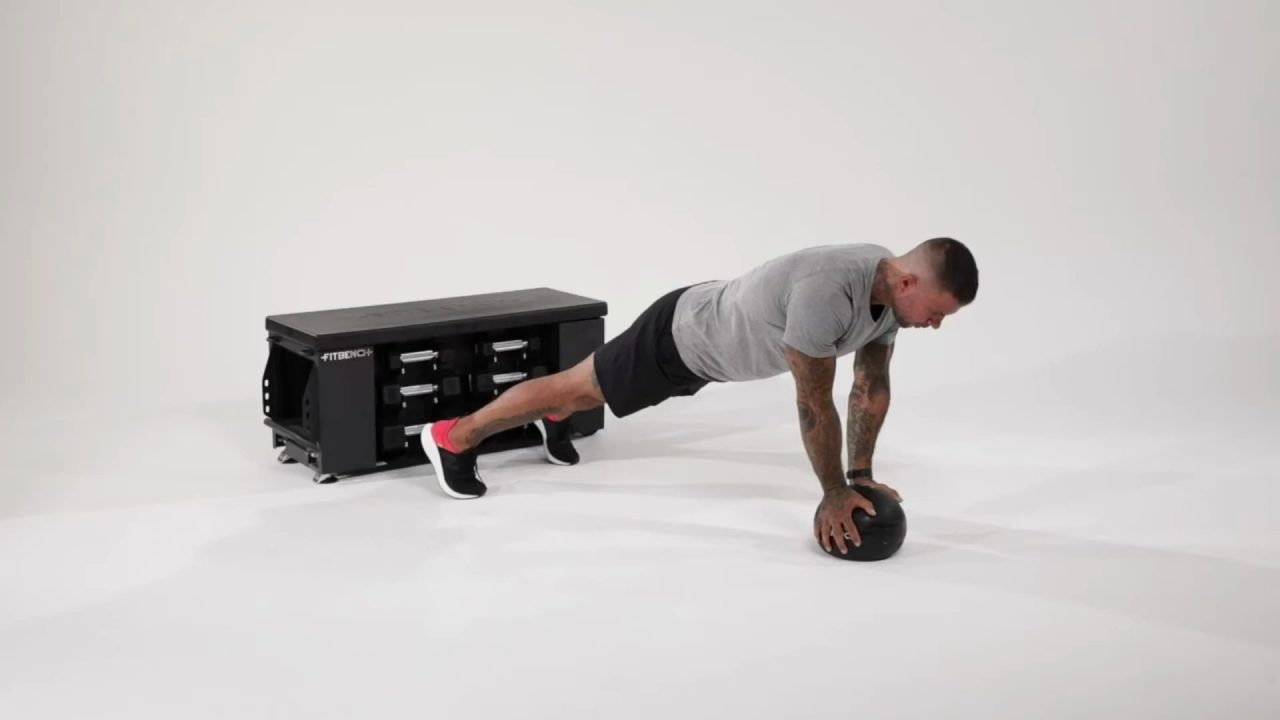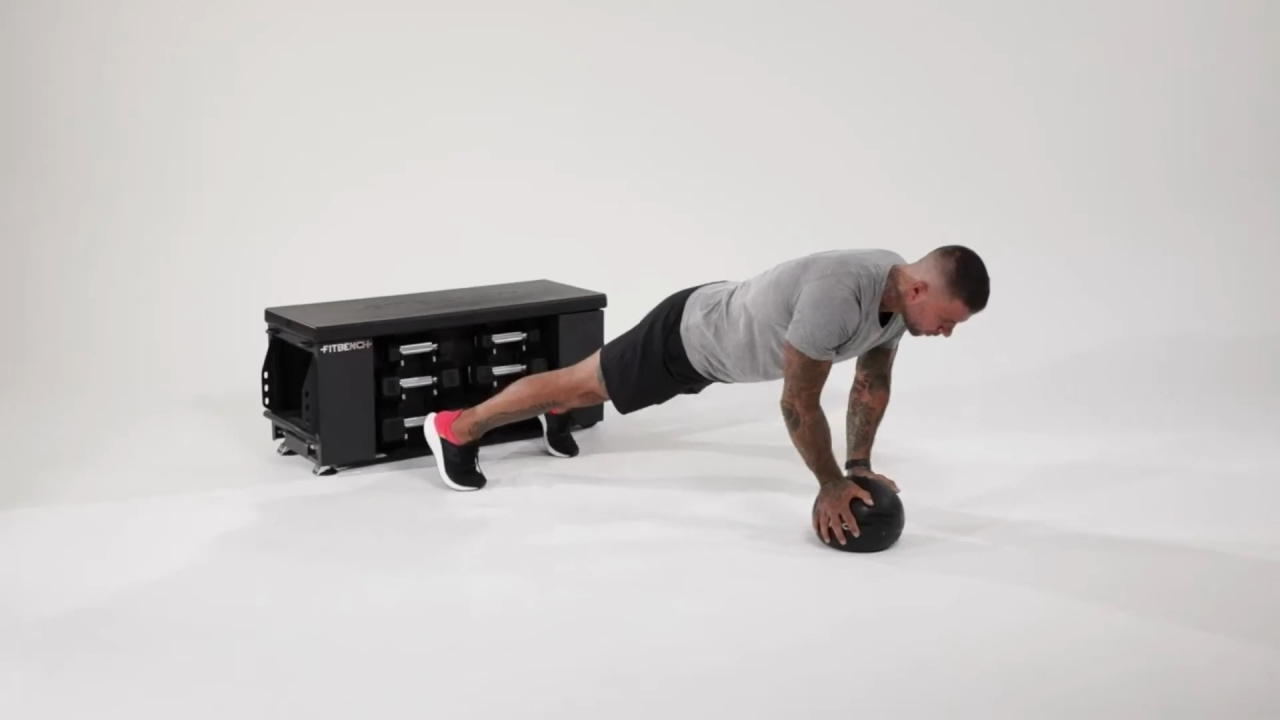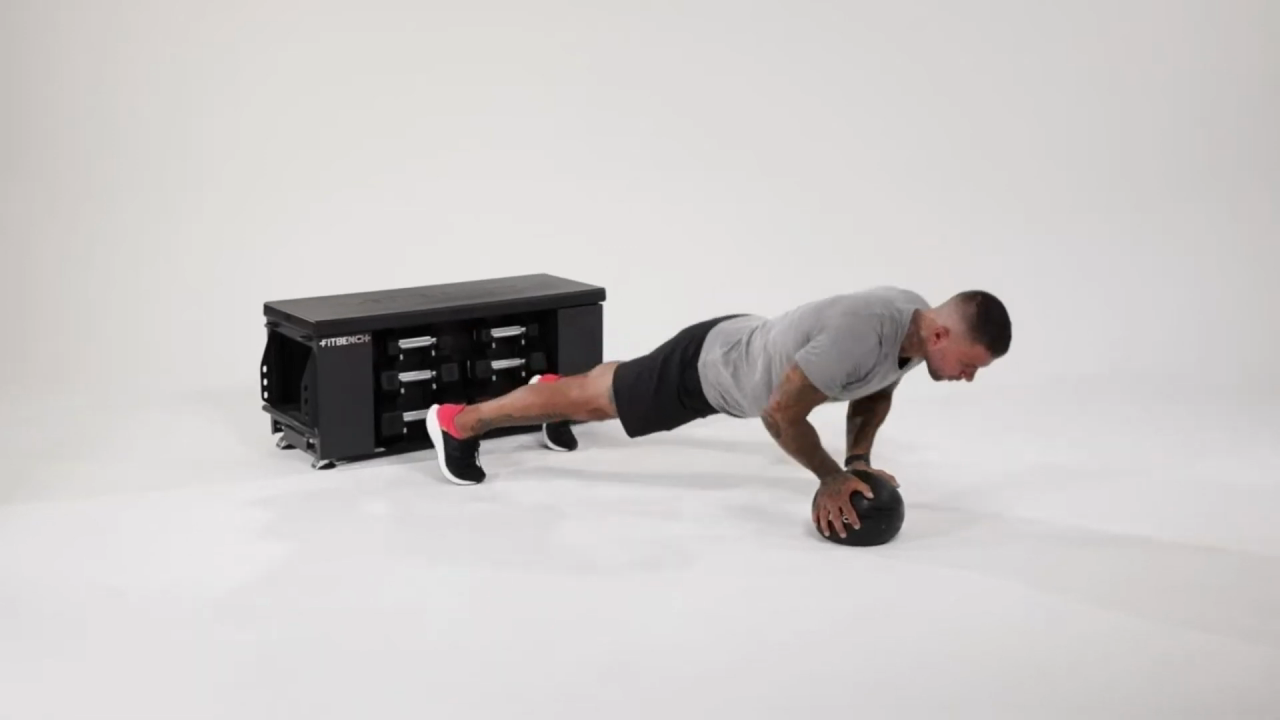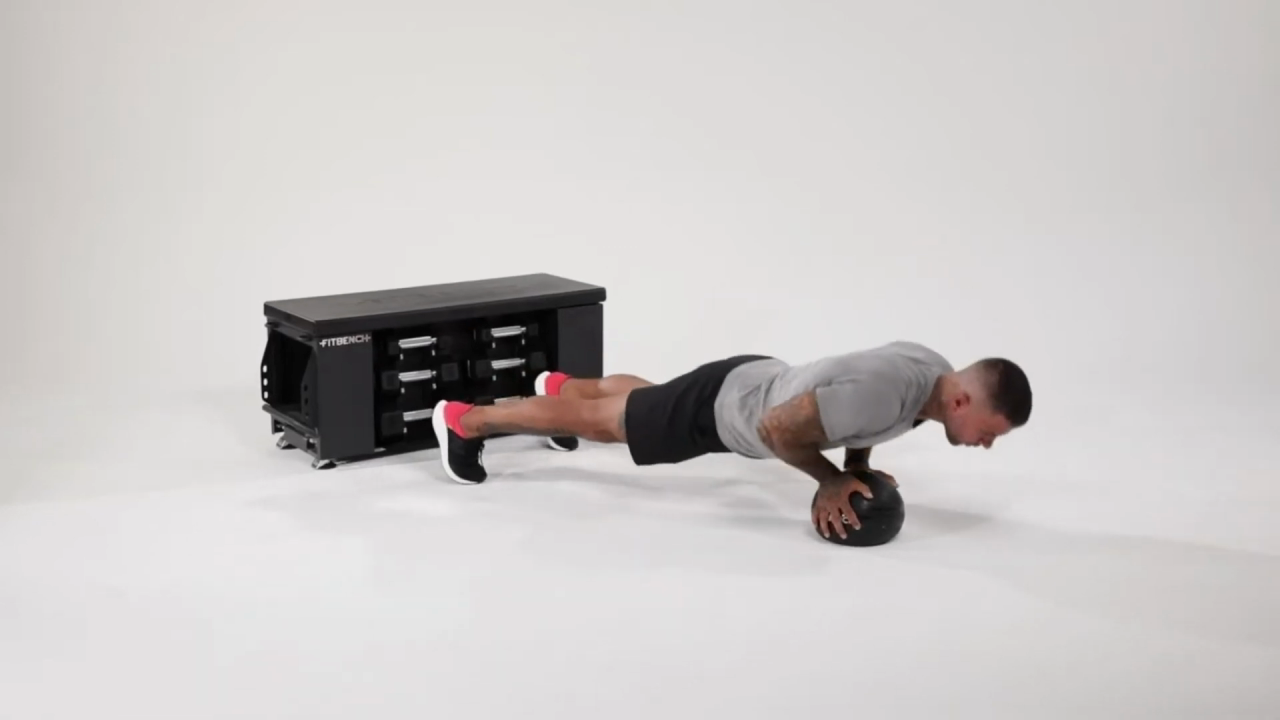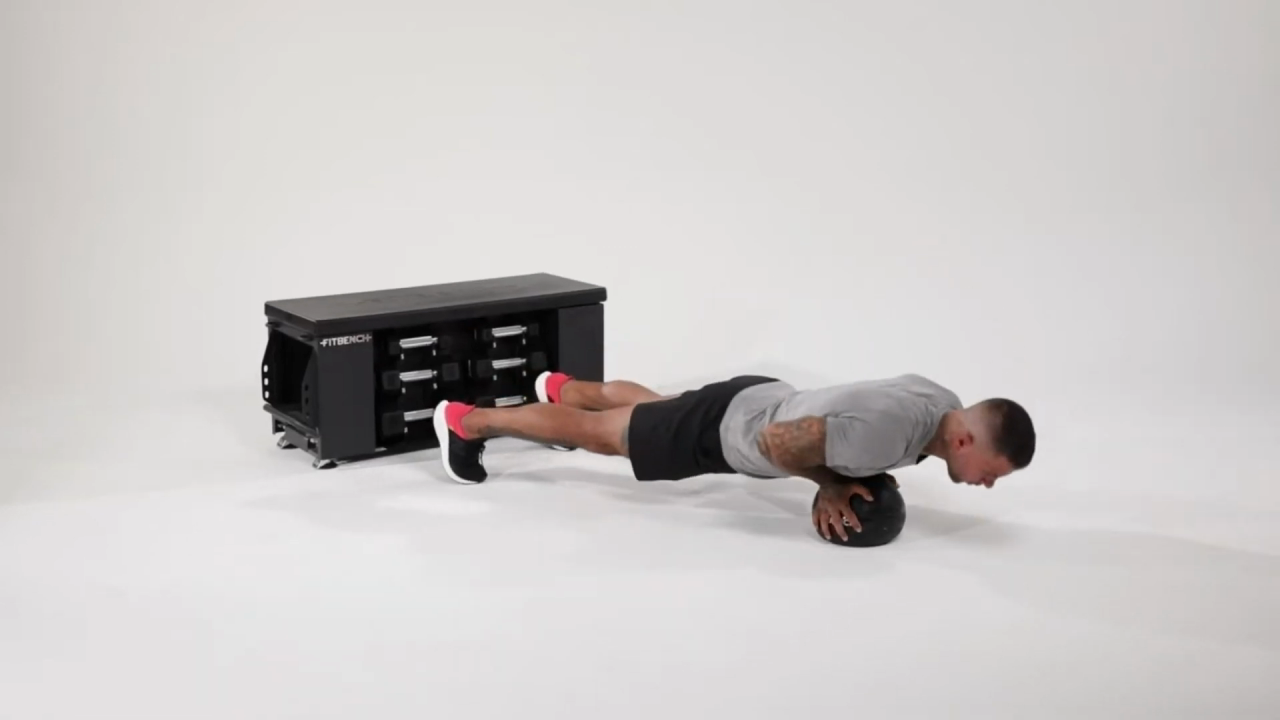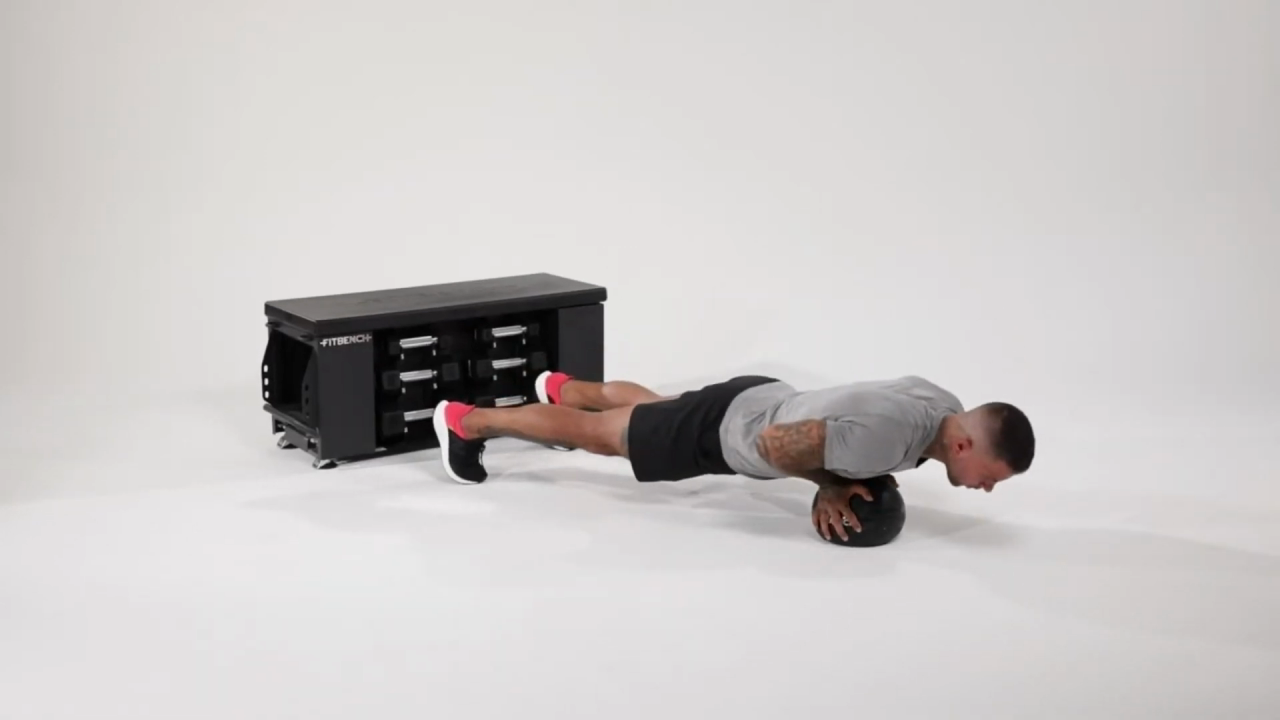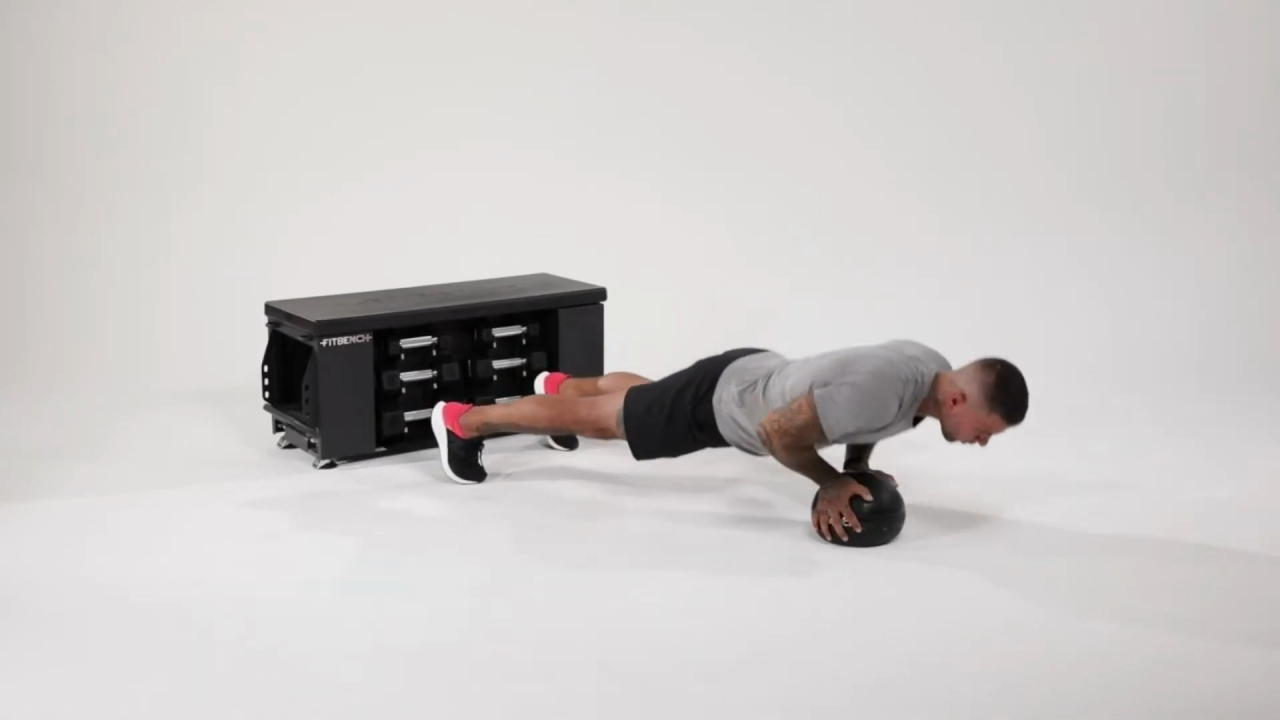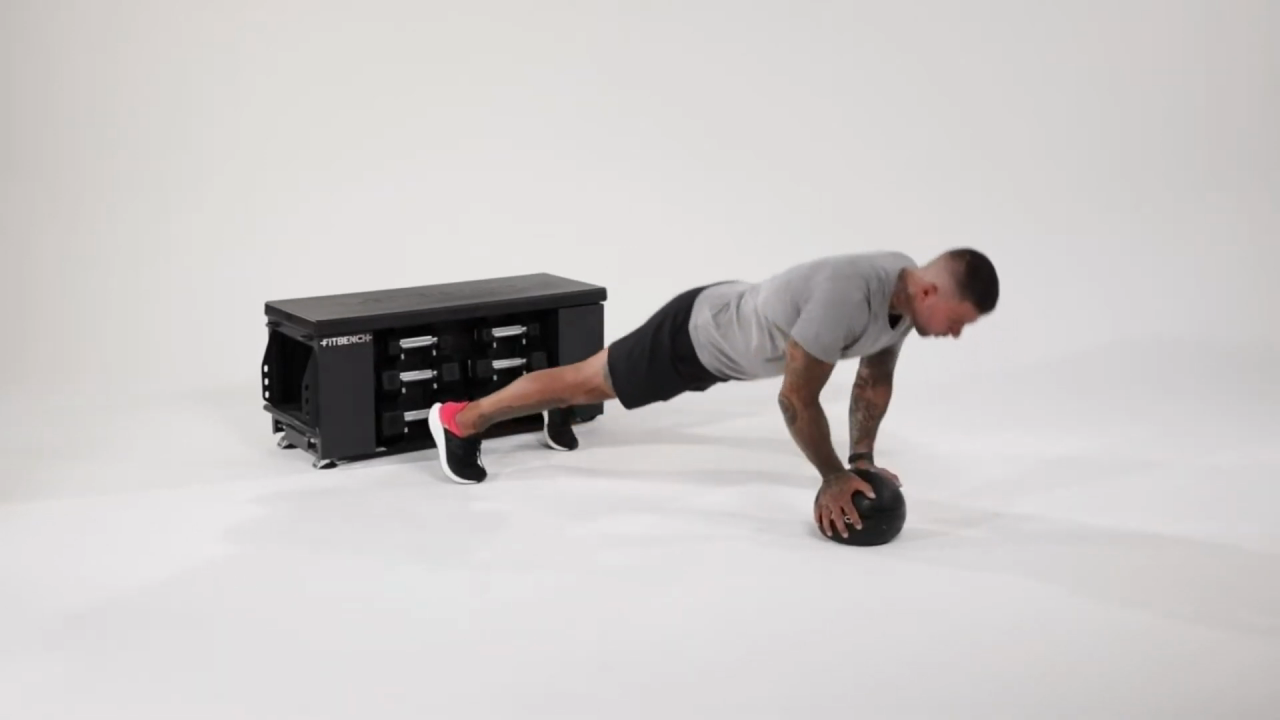
dt=0.3s
person 1, frame 1
left shoulder: (888, 288)
right shoulder: (828, 293)
left elbow: (872, 385)
right elbow: (814, 406)
left wrist: (861, 475)
right wrist: (835, 496)
left hip: (711, 342)
right hip: (681, 335)
left knee: (597, 387)
right knee: (581, 386)
left ankle: (554, 419)
right ankle: (453, 438)
person 1, frame 2
left shoulder: (897, 293)
right shoulder: (837, 297)
left elbow: (873, 383)
right elbow: (798, 404)
left wrist: (860, 465)
right wrist: (831, 486)
left hip: (716, 336)
right hip: (689, 336)
left knee: (597, 384)
right knee: (585, 383)
left ankle: (556, 412)
right ankle: (455, 429)
person 1, frame 3
left shoulder: (913, 318)
right shoulder: (861, 338)
left elbow: (875, 388)
right elbow: (779, 415)
left wrist: (858, 460)
right wrist: (831, 478)
left hip: (739, 352)
right hip: (706, 369)
left knee: (623, 383)
right knee: (592, 402)
left ankle: (555, 386)
right ankle: (457, 421)
person 1, frame 4
left shoulder: (932, 371)
right shoulder: (883, 396)
right elbow: (776, 429)
left wrist: (860, 467)
right wrist: (832, 480)
left hip: (754, 380)
right hip: (719, 410)
left knee: (639, 394)
right knee: (599, 422)
left ankle: (559, 384)
right ankle: (463, 420)
person 1, frame 5
left shoulder: (942, 404)
right shoulder: (886, 435)
right elbow: (776, 442)
left wrist: (857, 470)
right wrist: (832, 483)
left hip: (759, 399)
right hip: (722, 430)
left knee: (646, 405)
right knee: (599, 433)
left ankle: (560, 388)
right ankle: (464, 421)
person 1, frame 6
left shoulder: (942, 406)
right shoulder: (886, 437)
right elbow: (776, 445)
left wrist: (852, 470)
right wrist: (831, 484)
left hip: (760, 400)
right hip: (723, 432)
left knee: (644, 406)
right knee: (599, 434)
left ankle: (561, 388)
right ankle: (464, 420)
person 1, frame 7
left shoulder: (931, 373)
right shoulder: (877, 391)
right elbow: (775, 432)
left wrist: (856, 467)
right wrist: (832, 485)
left hip: (751, 378)
right hip: (718, 403)
left knee: (638, 393)
right knee: (598, 420)
left ankle: (559, 382)
right ankle: (461, 422)
person 1, frame 8
left shoulder: (906, 291)
right shoulder: (847, 300)
left elbow: (875, 379)
right elbow: (795, 399)
left wrist: (862, 460)
right wrist: (834, 479)
left hip: (728, 331)
right hip: (699, 332)
left knee: (608, 375)
right knee: (591, 381)
left ankle: (556, 413)
right ankle: (459, 421)
